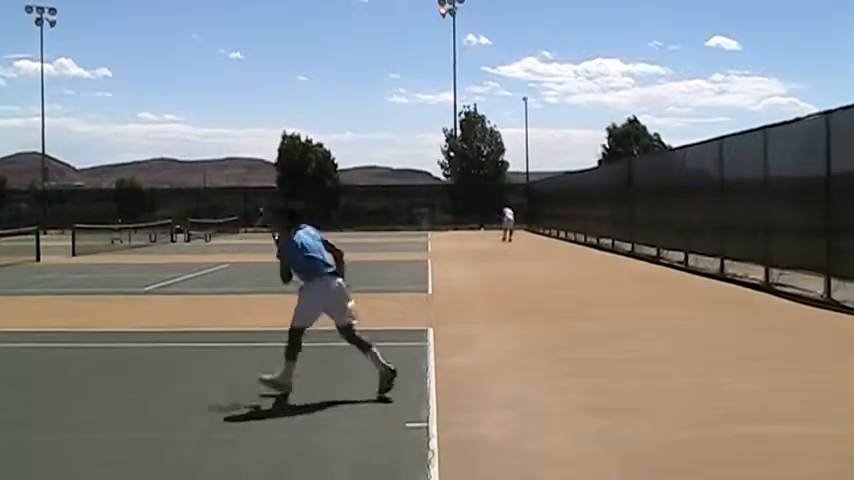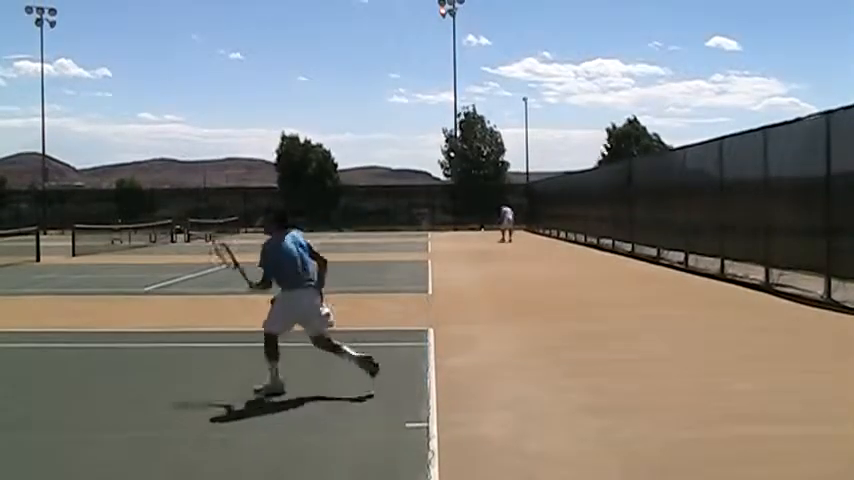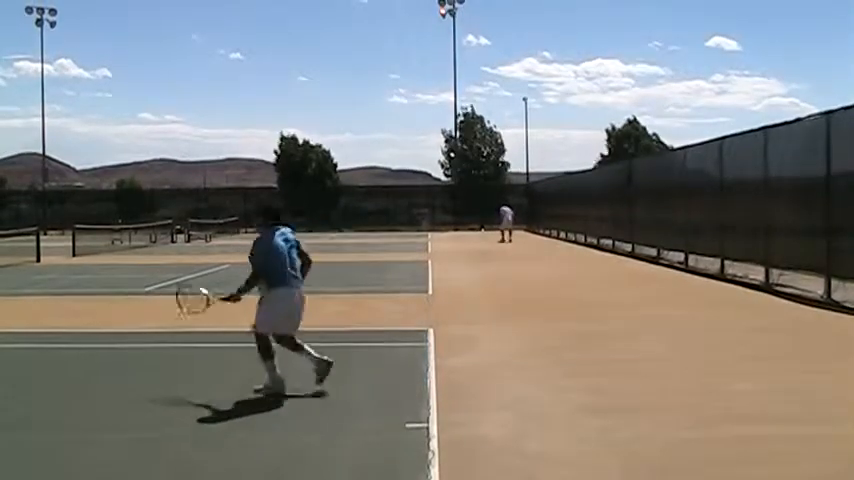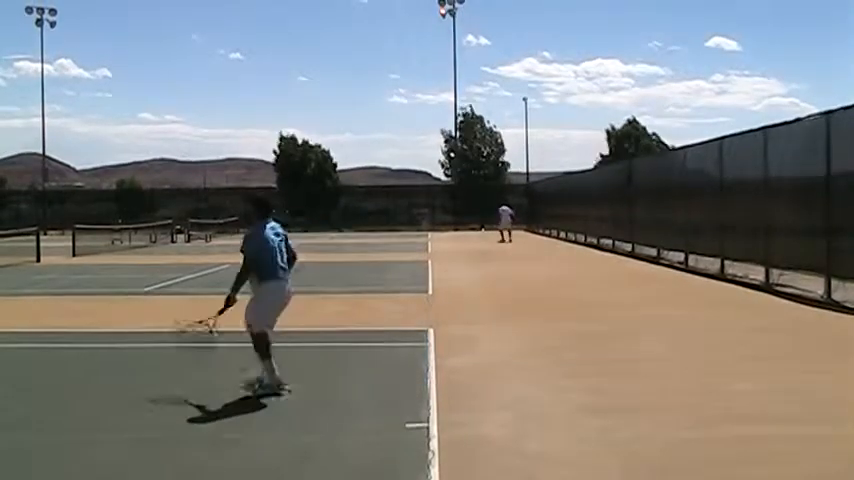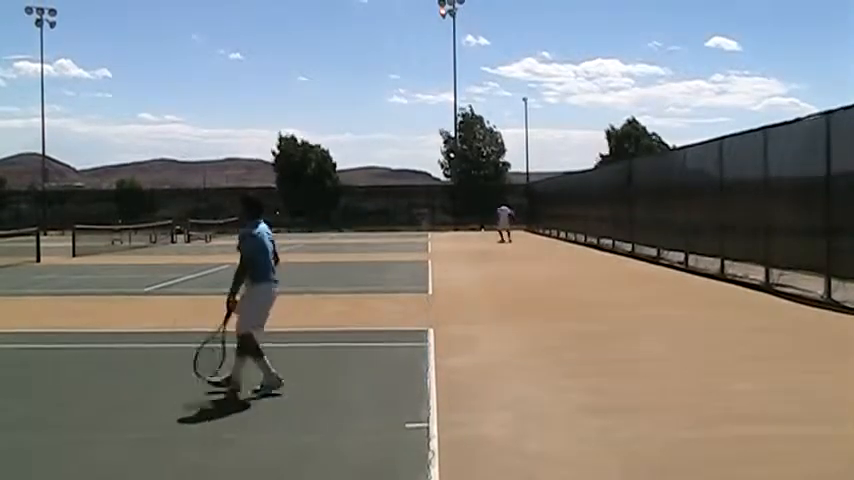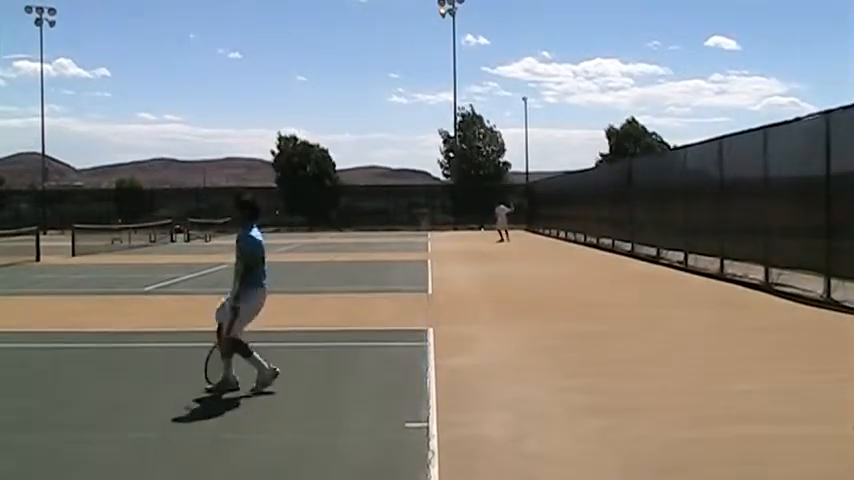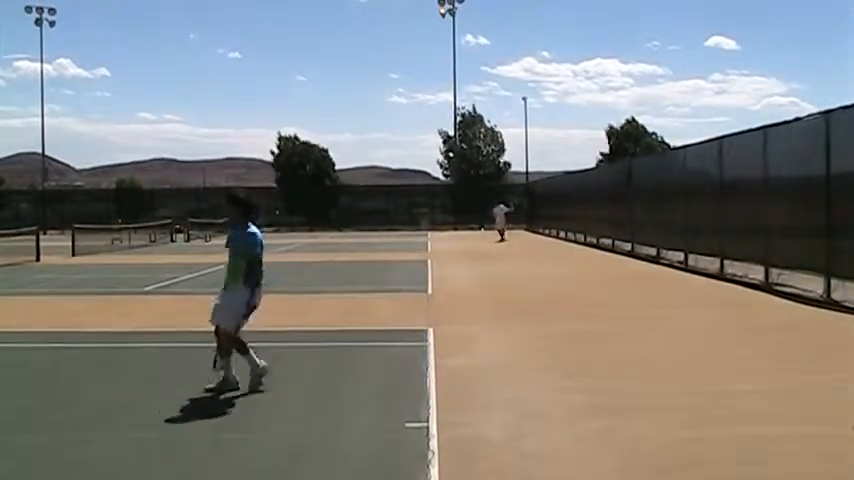
dt=0.1s
person 1, frame 1
left shoulder: (284, 242)
right shoulder: (310, 230)
left elbow: (285, 278)
right elbow: (337, 252)
left wrist: (292, 265)
right wrist: (341, 276)
left hip: (316, 286)
right hip: (336, 283)
left knee: (295, 331)
right knee: (348, 331)
left ankle: (285, 379)
right ankle: (382, 367)
person 1, frame 2
left shoulder: (269, 245)
right shoulder: (296, 236)
left elbow: (266, 283)
right elbow: (321, 261)
left wrist: (256, 286)
right wrist: (319, 289)
left hip: (292, 297)
right hip: (311, 295)
left knee: (270, 334)
right knee: (321, 340)
left ankle: (275, 383)
right ankle: (361, 359)
person 1, frame 3
left shoulder: (262, 241)
right shoulder: (288, 233)
left elbow: (256, 275)
right elbow: (307, 261)
left wrist: (238, 293)
left hip: (278, 294)
right hip: (296, 292)
left knee: (261, 335)
right knee: (284, 337)
left ankle: (275, 382)
right ankle: (319, 361)
person 1, frame 4
left shoulder: (253, 234)
right shoulder: (277, 228)
left elbow: (247, 268)
right elbow: (293, 257)
left wrist: (232, 294)
left hip: (268, 287)
right hip: (283, 286)
left knee: (258, 332)
right knee: (259, 331)
left ankle: (273, 381)
right ankle: (268, 377)
person 1, frame 5
left shoulder: (248, 234)
right shoulder: (263, 229)
left elbow: (244, 267)
right elbow: (275, 259)
left wrist: (232, 294)
left hip: (259, 288)
right hip: (268, 287)
left knee: (245, 334)
right knee: (244, 332)
left ankle: (271, 378)
right ankle: (235, 378)
person 1, frame 6
left shoulder: (249, 238)
right shoulder: (248, 235)
left elbow: (247, 272)
left wrist: (236, 300)
left hip: (249, 293)
right hip: (244, 293)
left knee: (227, 335)
right knee: (225, 333)
left ankle: (257, 372)
right ankle: (232, 378)
person 1, frame 7
left shoulder: (251, 235)
right shoulder: (235, 233)
left elbow: (256, 268)
left wrist: (252, 298)
right wrist: (228, 292)
left hip: (245, 292)
right hip: (231, 290)
left knee: (229, 333)
right knee: (222, 332)
left ankle: (253, 368)
right ankle: (231, 377)
